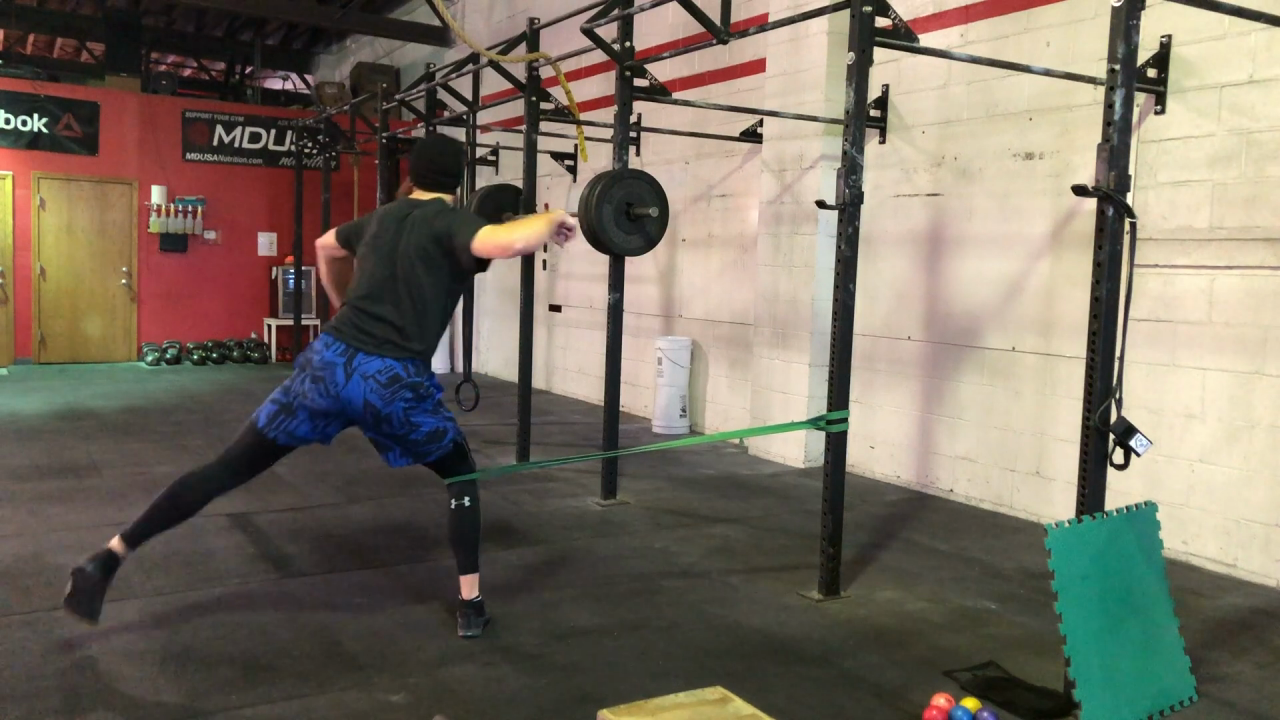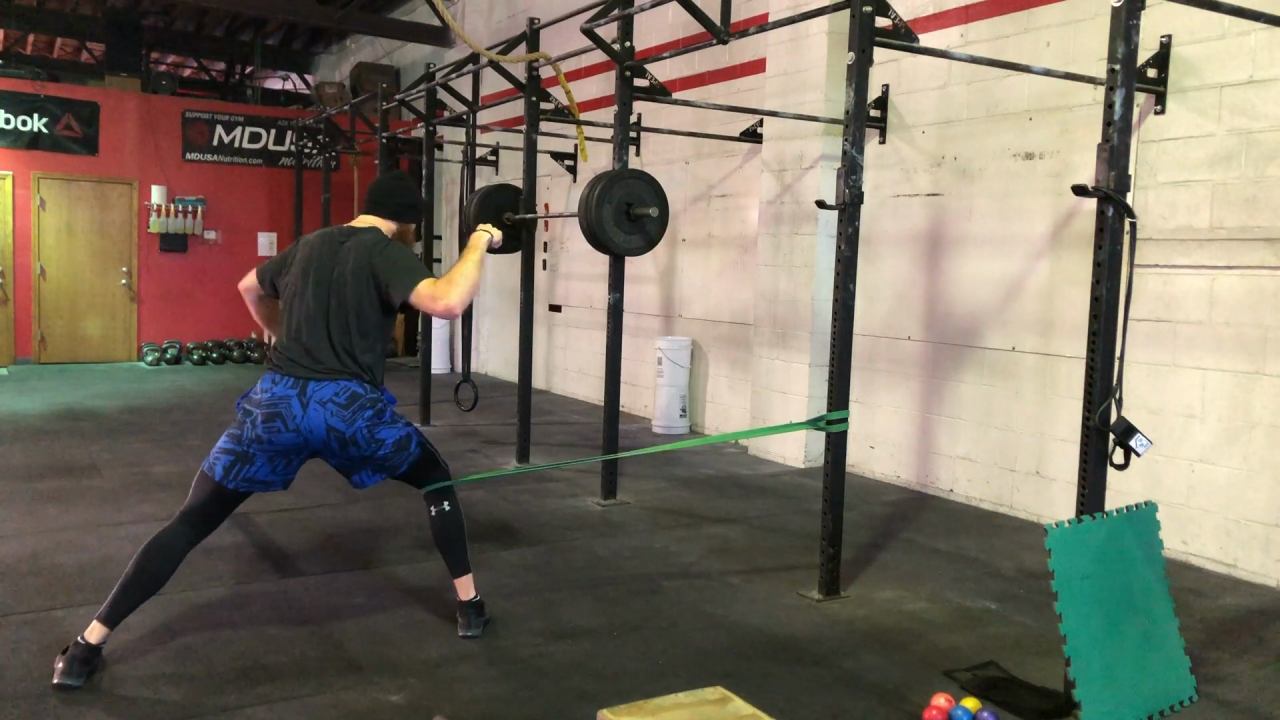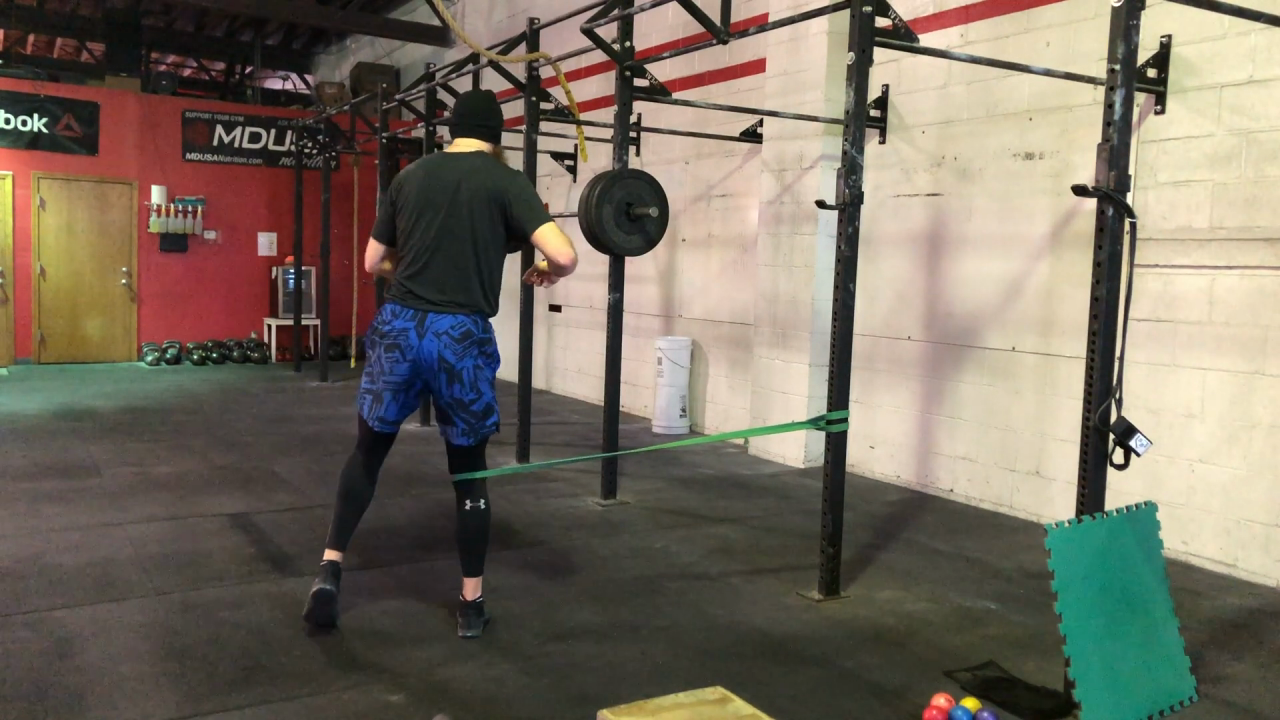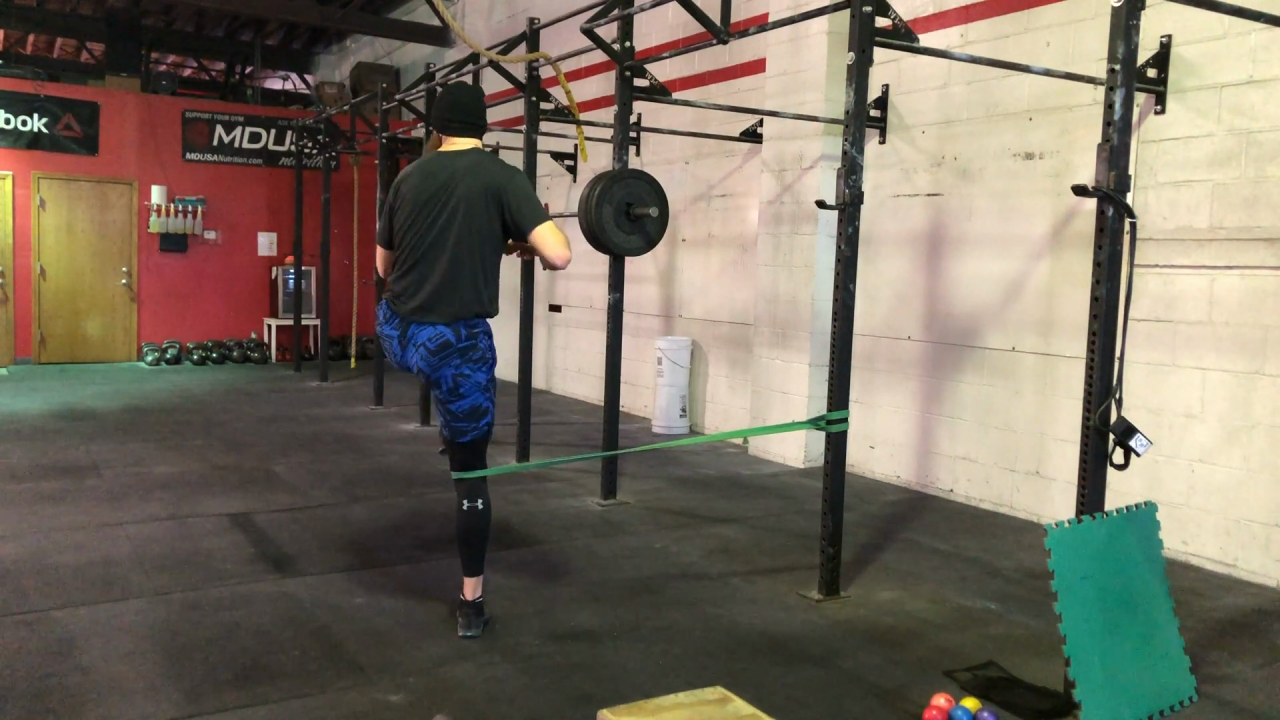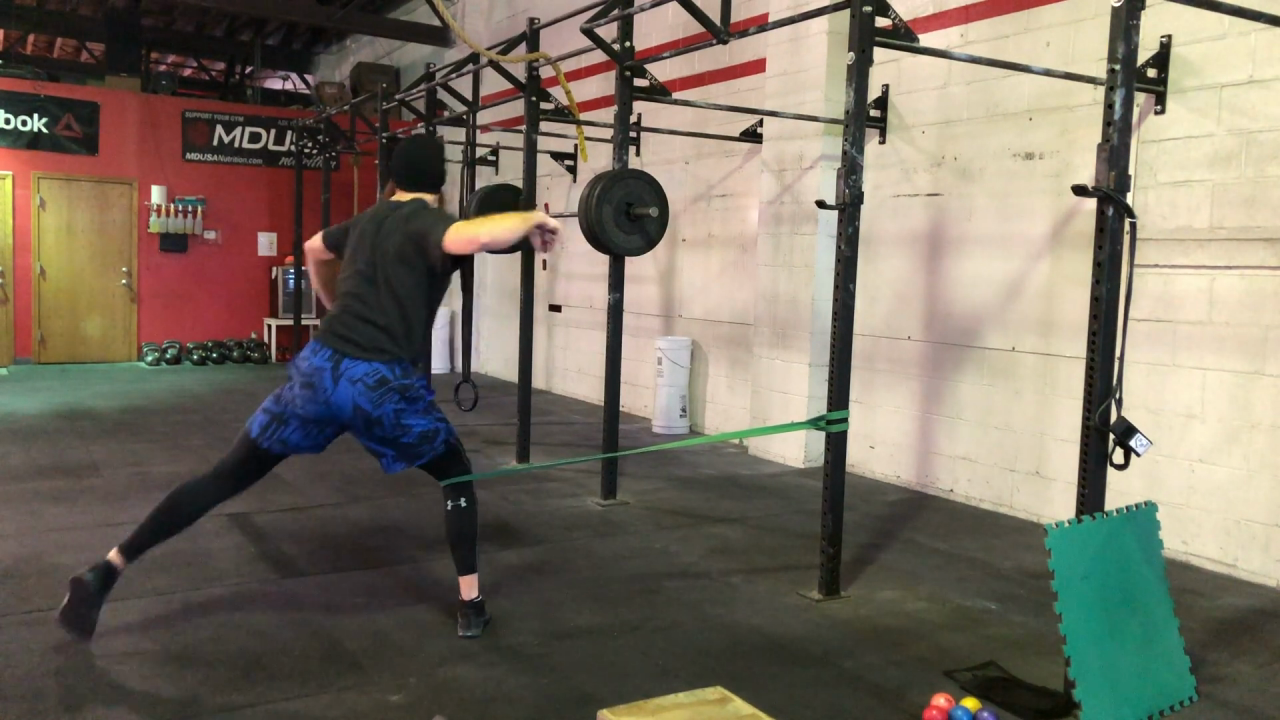
dt=1s
person 1, frame 1
left shoulder: (382, 217)
right shoulder: (451, 224)
left elbow: (327, 249)
right elbow: (505, 241)
right wrist: (553, 219)
left hip: (329, 363)
right hip: (394, 382)
left knee: (229, 470)
right knee: (461, 476)
left ankle: (107, 559)
right ankle: (470, 606)
person 1, frame 2
left shoulder: (310, 246)
right shoulder: (387, 254)
left elbow: (251, 287)
right elbow: (448, 302)
right wrist: (476, 244)
left hip: (276, 400)
right hip: (348, 406)
left knee: (190, 523)
right knee: (437, 480)
left ankle: (86, 646)
right ankle: (469, 607)
person 1, frame 3
left shoulder: (410, 176)
right shoulder: (505, 181)
left elbow: (372, 261)
right elbow: (563, 254)
right wrist: (548, 274)
left hip: (397, 326)
right hip: (462, 337)
left knee: (369, 451)
right knee: (468, 471)
left ankle: (329, 572)
right ankle: (471, 605)
person 1, frame 4
left shoulder: (408, 177)
right shoulder: (501, 178)
right elbow: (558, 255)
right wrist: (522, 247)
left hip: (395, 329)
right hip: (453, 340)
right knee: (471, 471)
left ankle: (449, 434)
right ankle: (471, 603)
person 1, frame 5
left shoulder: (367, 221)
right shoulder: (428, 224)
left elbow: (315, 252)
right elbow: (470, 238)
right wrist: (534, 219)
left hip: (319, 366)
right hip: (382, 384)
left knee: (227, 477)
right knee: (457, 478)
left ankle: (105, 572)
right ankle: (470, 607)
